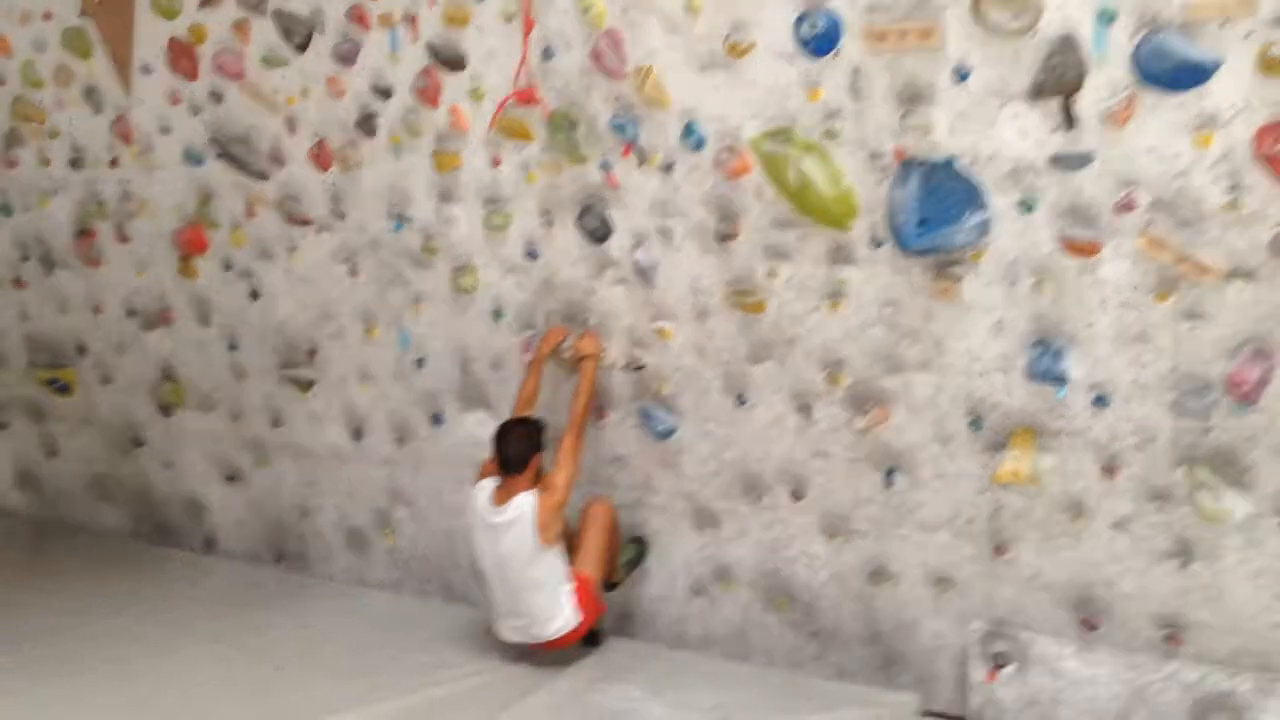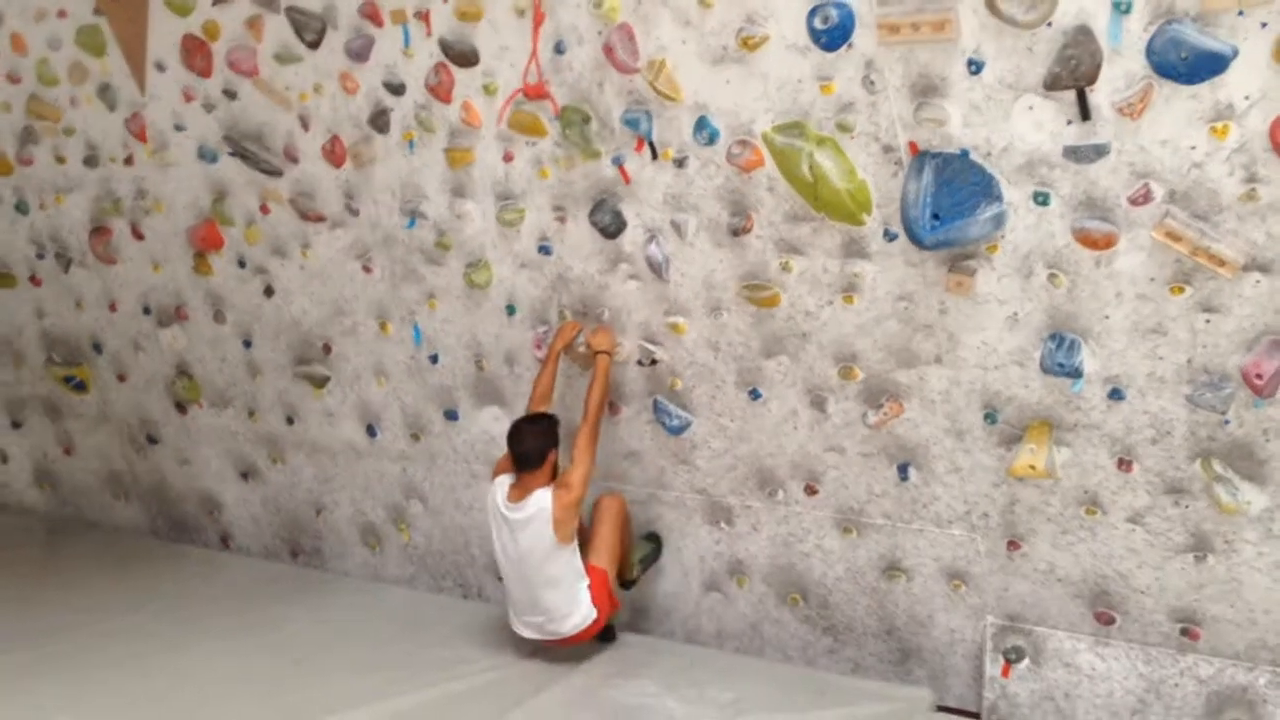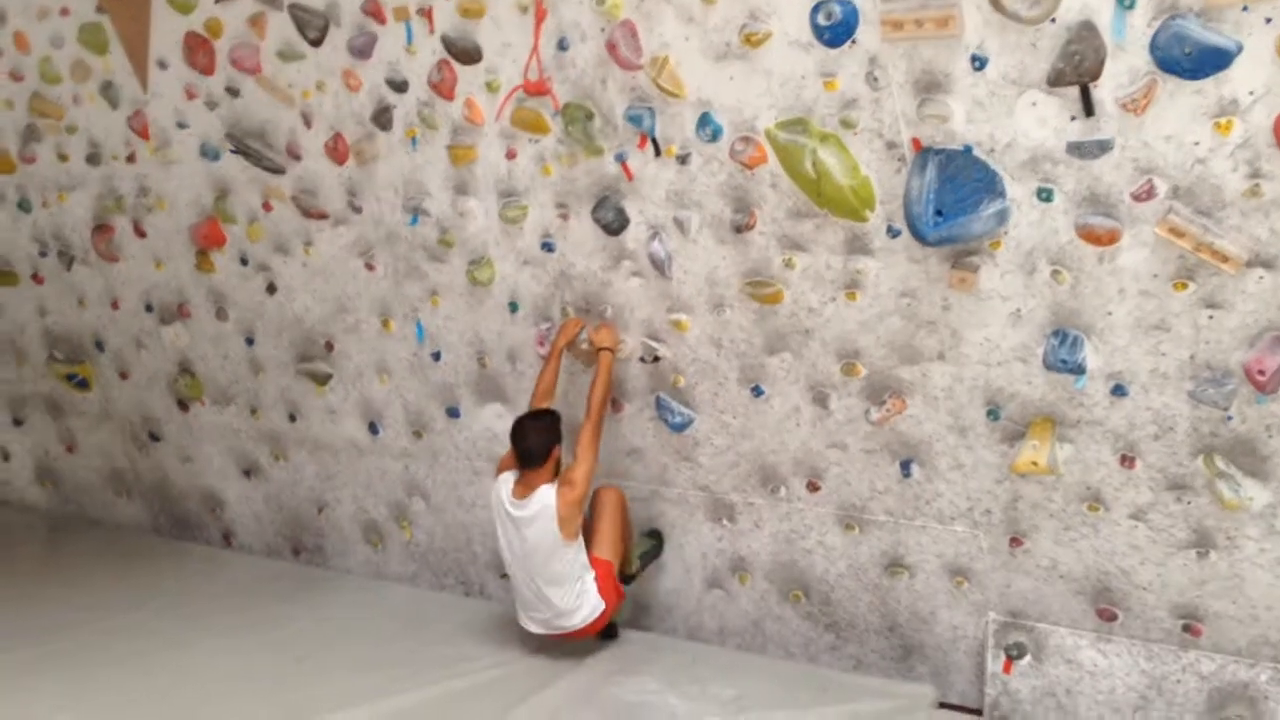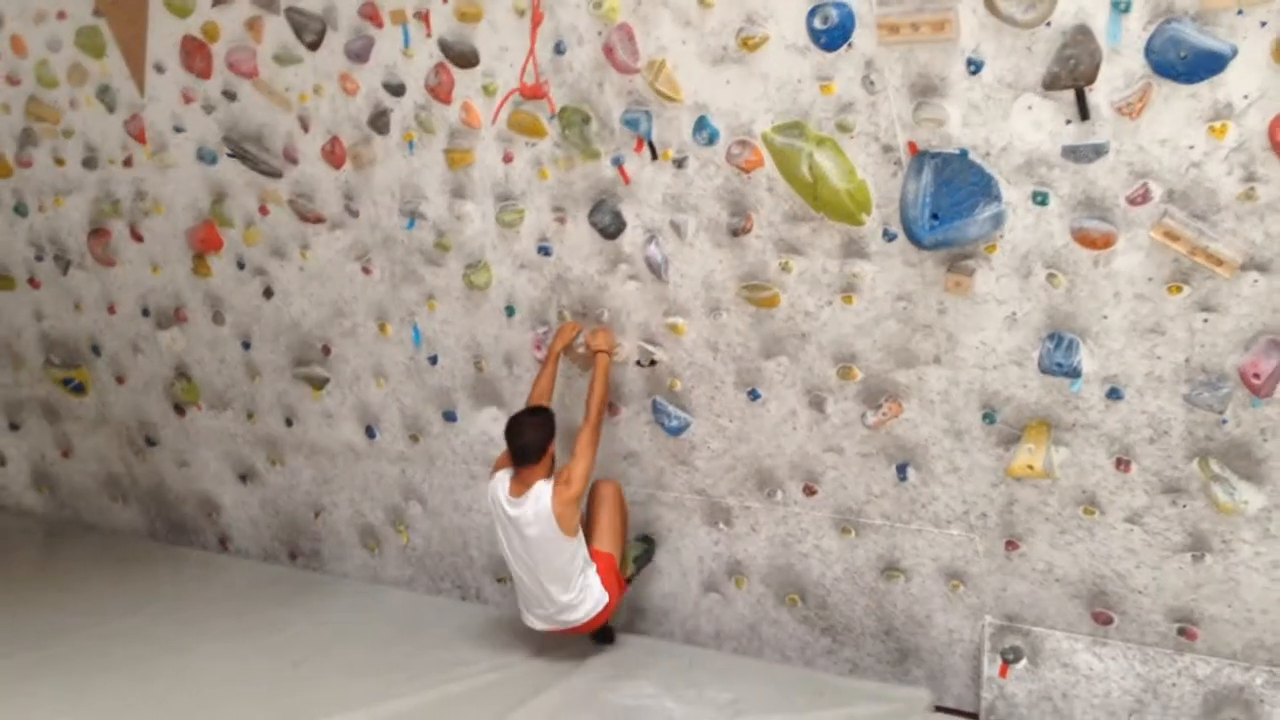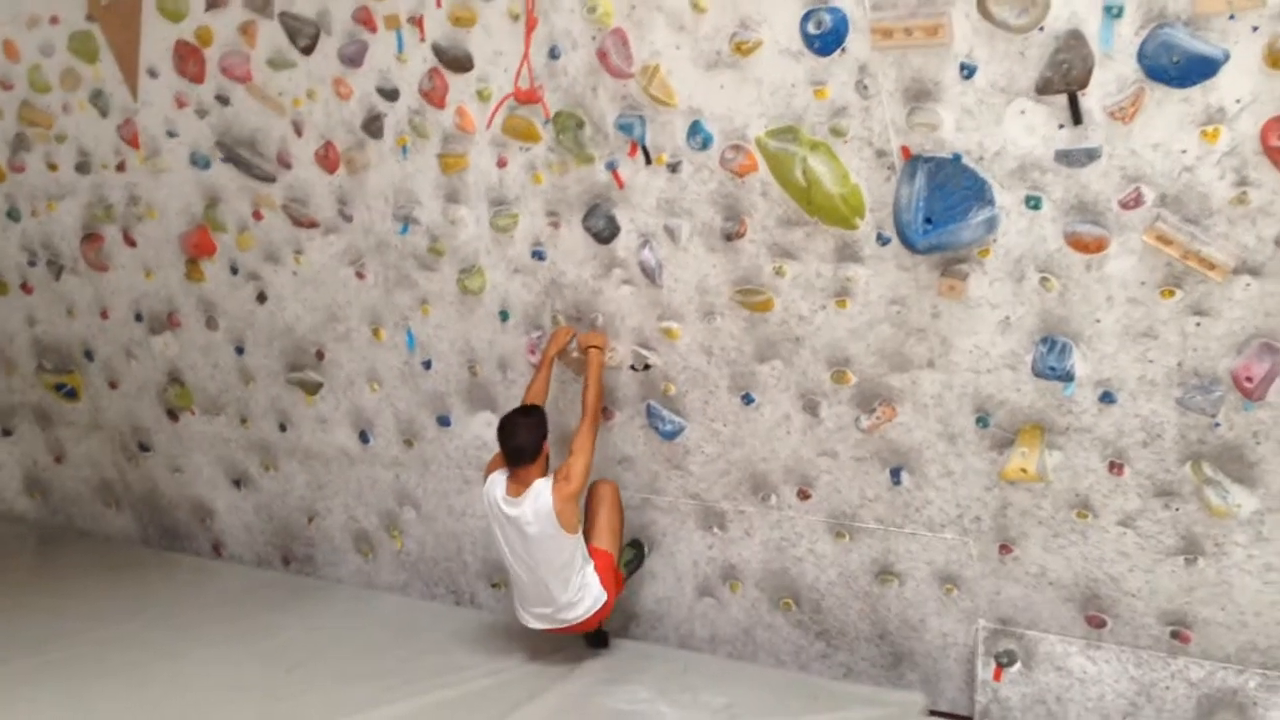
dt=0.1s
person 1, frame 1
left shoulder: (483, 487)
right shoulder: (544, 504)
left elbow: (518, 417)
right elbow: (576, 426)
left wrist: (542, 354)
right wrist: (589, 360)
left hip: (512, 630)
right hip: (560, 630)
right knee: (600, 509)
left ankle: (588, 628)
right ankle: (613, 573)
person 1, frame 2
left shoulder: (499, 484)
right shoulder: (561, 501)
left elbow: (535, 412)
right elbow: (590, 423)
left wrist: (556, 349)
right wrist: (603, 355)
left hip: (528, 626)
right hip: (577, 626)
right knee: (610, 503)
right ankle: (628, 570)
person 1, frame 3
left shoulder: (502, 482)
right shoulder: (566, 497)
left elbow: (536, 410)
right elbow: (593, 419)
left wrist: (558, 346)
right wrist: (605, 352)
left hip: (537, 623)
right hip: (586, 617)
right knee: (609, 493)
right ankle: (629, 564)
person 1, frame 4
left shoulder: (498, 481)
right shoulder: (563, 494)
left elbow: (532, 412)
right elbow: (593, 419)
left wrist: (556, 349)
right wrist: (602, 354)
left hip: (538, 619)
right hip: (590, 611)
right knee: (606, 488)
right ankle: (623, 568)
person 1, frame 5
left shoulder: (493, 481)
right shoulder: (562, 490)
left elbow: (526, 412)
right elbow: (590, 418)
left wrist: (550, 353)
right wrist: (594, 353)
left hip: (535, 620)
right hip: (586, 612)
right knee: (604, 487)
left ankle: (592, 628)
right ankle: (618, 567)
